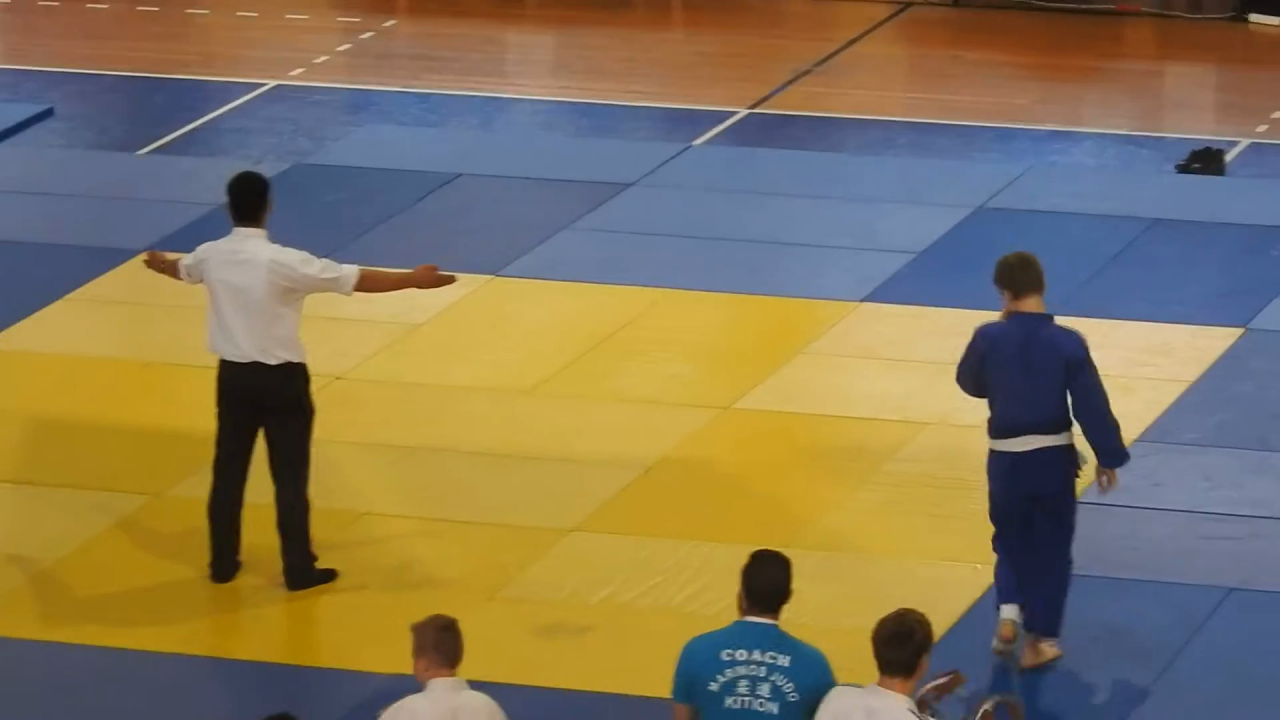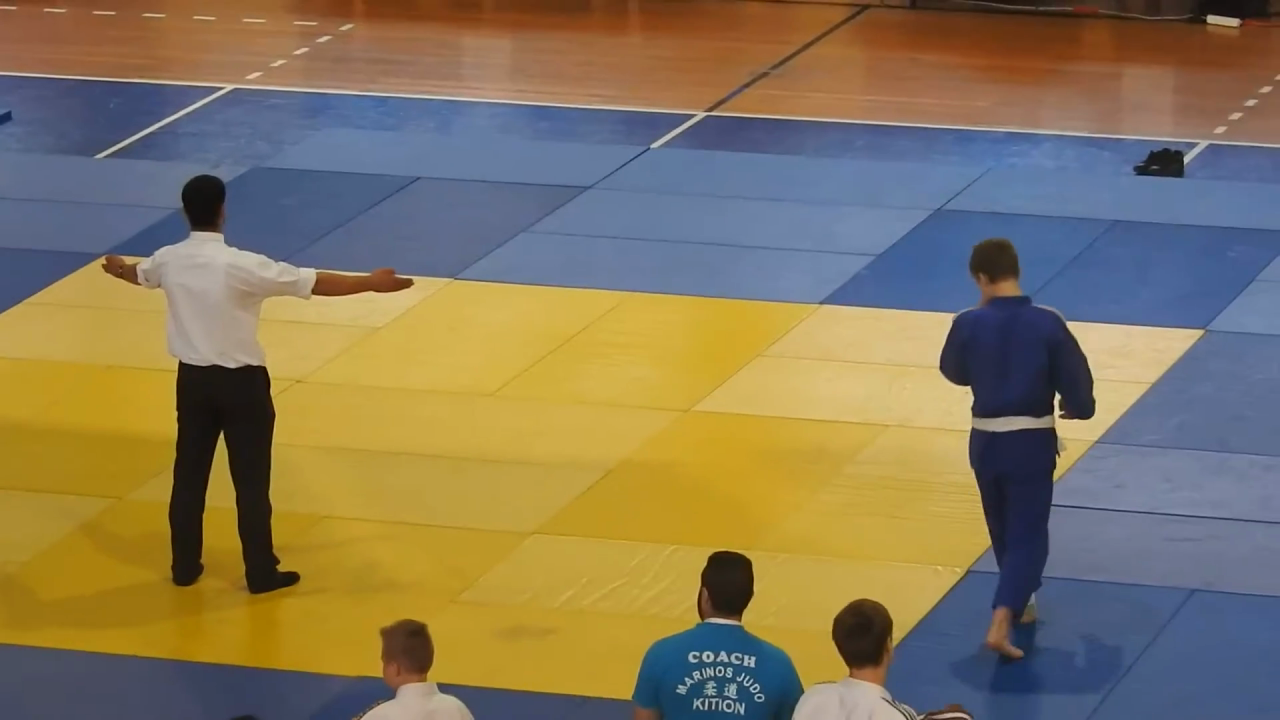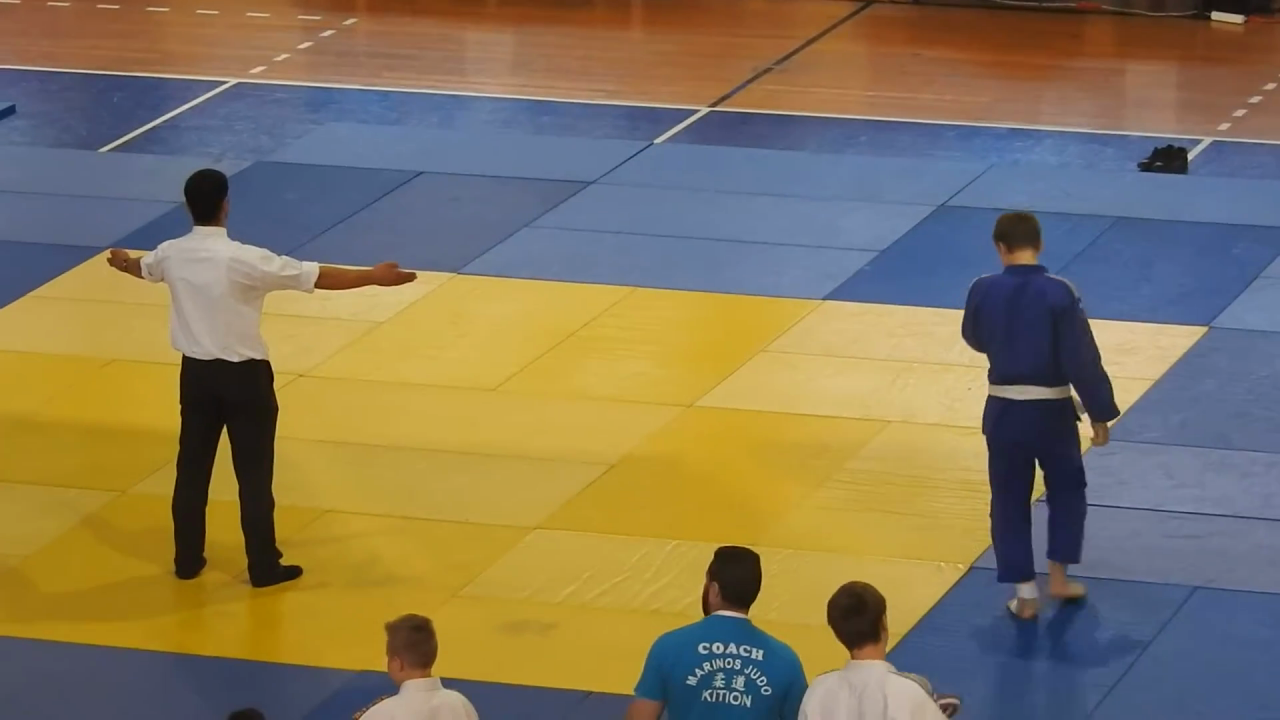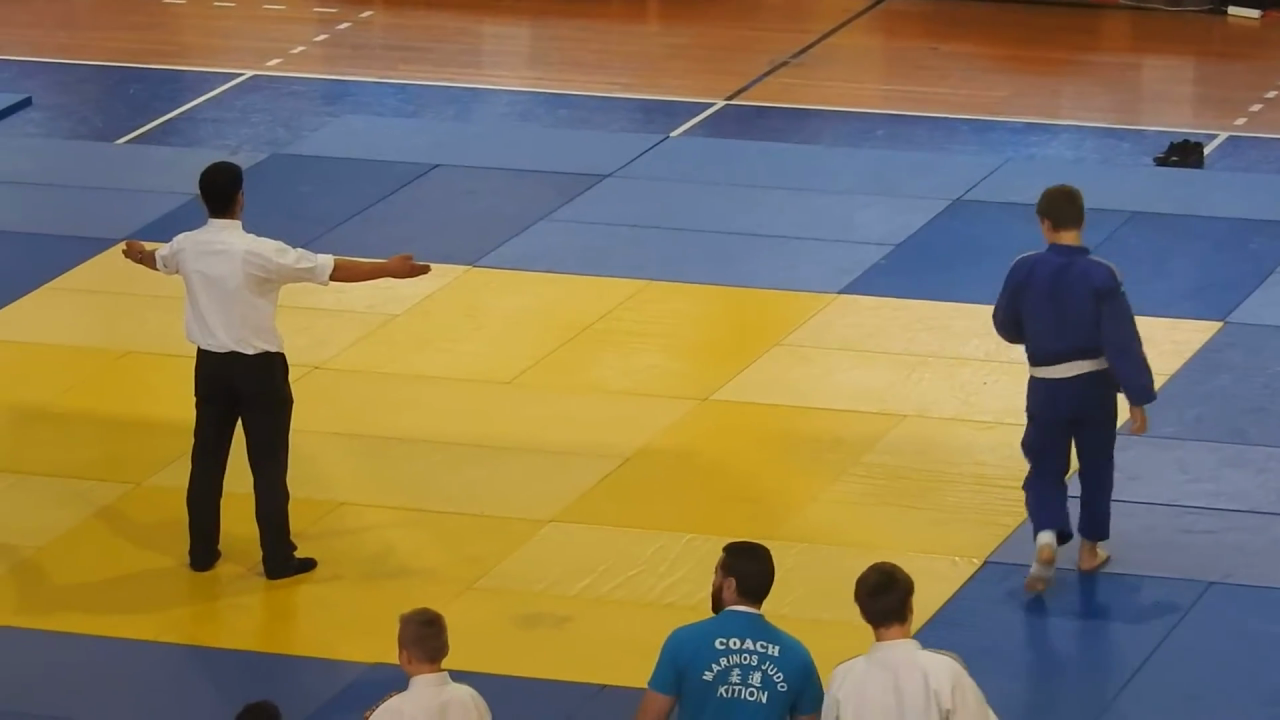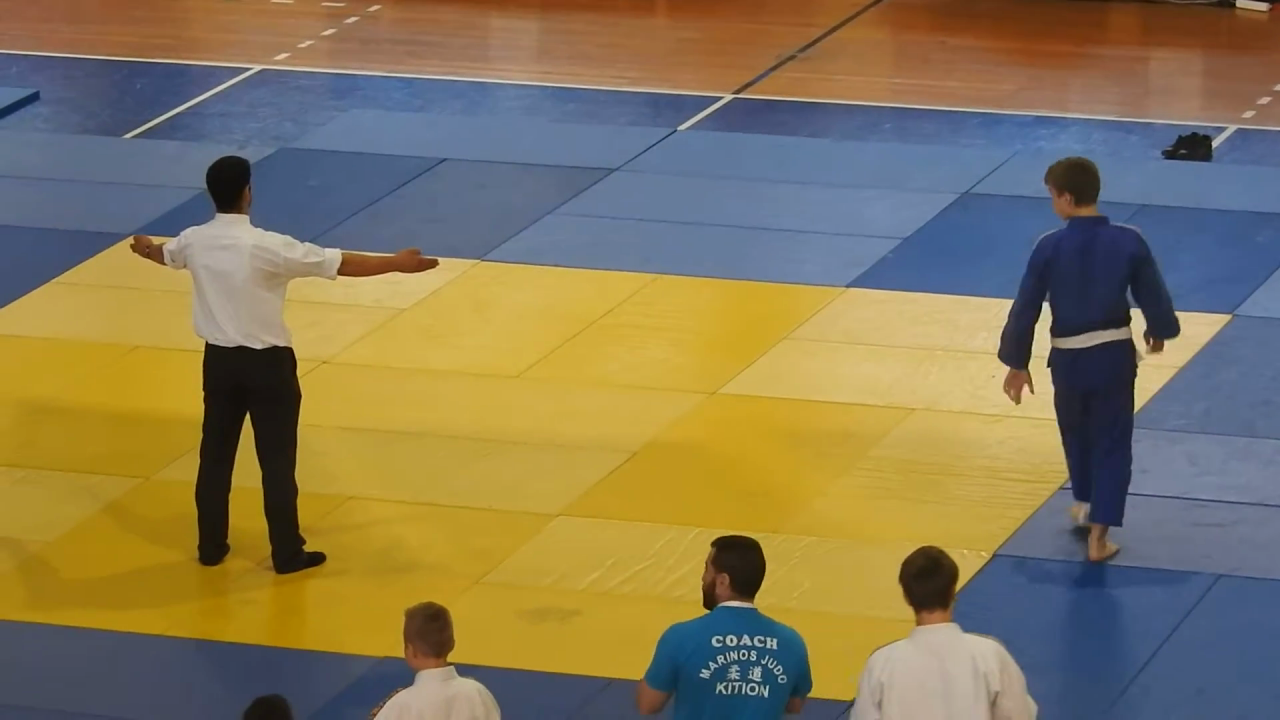
dt=0.3s
person 1, frame 1
left shoulder: (210, 255)
right shoulder: (284, 261)
left elbow: (181, 269)
right elbow: (356, 279)
left wrist: (159, 264)
right wrist: (414, 279)
left hip: (234, 375)
right hip: (281, 379)
left knee: (228, 471)
right knee: (290, 478)
left ankle: (223, 563)
right ankle: (299, 570)
person 1, frame 2
left shoulder: (168, 260)
right shoulder: (242, 265)
left elbow: (138, 274)
right elbow: (314, 282)
left wrist: (117, 269)
right wrist: (371, 282)
left hip: (193, 379)
right hip: (241, 382)
left knee: (189, 475)
right knee: (251, 482)
left ankle: (185, 567)
right ankle: (262, 574)
person 1, frame 3
left shoulder: (171, 254)
right shoulder: (244, 259)
left elbow: (142, 268)
right elbow: (316, 276)
left wrist: (121, 262)
right wrist: (374, 276)
left hip: (196, 372)
right hip: (244, 376)
left knee: (192, 469)
right knee: (254, 476)
left ankle: (187, 560)
right ankle: (264, 567)
person 1, frame 4
left shoulder: (186, 246)
right shoulder: (259, 251)
left elbow: (157, 260)
right elbow: (331, 269)
left wrist: (136, 253)
right wrist: (389, 268)
left hip: (211, 365)
right hip: (258, 369)
left knee: (206, 461)
right knee: (268, 468)
left ankle: (202, 552)
right ankle: (278, 560)
person 1, frame 5
left shoulder: (194, 241)
right shoulder: (267, 246)
left elbow: (165, 254)
right elbow: (339, 263)
left wrist: (145, 248)
right wrist: (396, 262)
left hip: (219, 360)
right hip: (267, 363)
left knee: (215, 456)
right knee: (277, 462)
left ankle: (211, 547)
right ankle: (288, 555)
person 2, frame 1
left shoulder: (988, 337)
right shoulder: (1068, 342)
left elbow: (970, 384)
right elbow: (1092, 405)
right wrist: (1108, 458)
left hip: (1005, 459)
right hip: (1053, 459)
left knee: (1009, 543)
right knee: (1051, 548)
left ankle: (1009, 614)
right ankle: (1035, 642)
person 2, frame 2
left shoulder: (968, 323)
right shoulder: (1048, 322)
left elbow: (954, 372)
right elbow: (1076, 379)
right wrist: (1076, 407)
left hip: (986, 440)
right hip: (1032, 441)
left knee: (1002, 527)
right knee: (1028, 534)
left ankle: (1019, 601)
right ankle: (1000, 623)
person 2, frame 3
left shoulder: (983, 290)
right shoulder: (1059, 293)
left elbow: (975, 339)
right elbow: (1082, 359)
right wrist: (1099, 413)
left hip: (1003, 411)
right hip: (1051, 410)
left knee: (1009, 500)
right knee: (1067, 489)
left ankle: (1024, 592)
right ankle: (1060, 576)
person 2, frame 4
left shoulder: (1024, 269)
right shoulder: (1101, 274)
left elbow: (1006, 325)
right elbow: (1122, 340)
right wrist: (1137, 398)
left hip: (1046, 388)
right hip: (1094, 384)
left knee: (1045, 468)
right knee: (1096, 467)
left ankle: (1046, 539)
right ankle: (1089, 549)
person 2, frame 5
left shoulder: (1049, 247)
right shoulder: (1128, 241)
left elbow: (1025, 309)
right elbow: (1154, 296)
left wrist: (1016, 363)
right wrist: (1160, 330)
left hip: (1069, 358)
right hip: (1114, 355)
left knee: (1077, 436)
right knee: (1113, 443)
left ankle: (1090, 508)
right ankle: (1098, 536)
